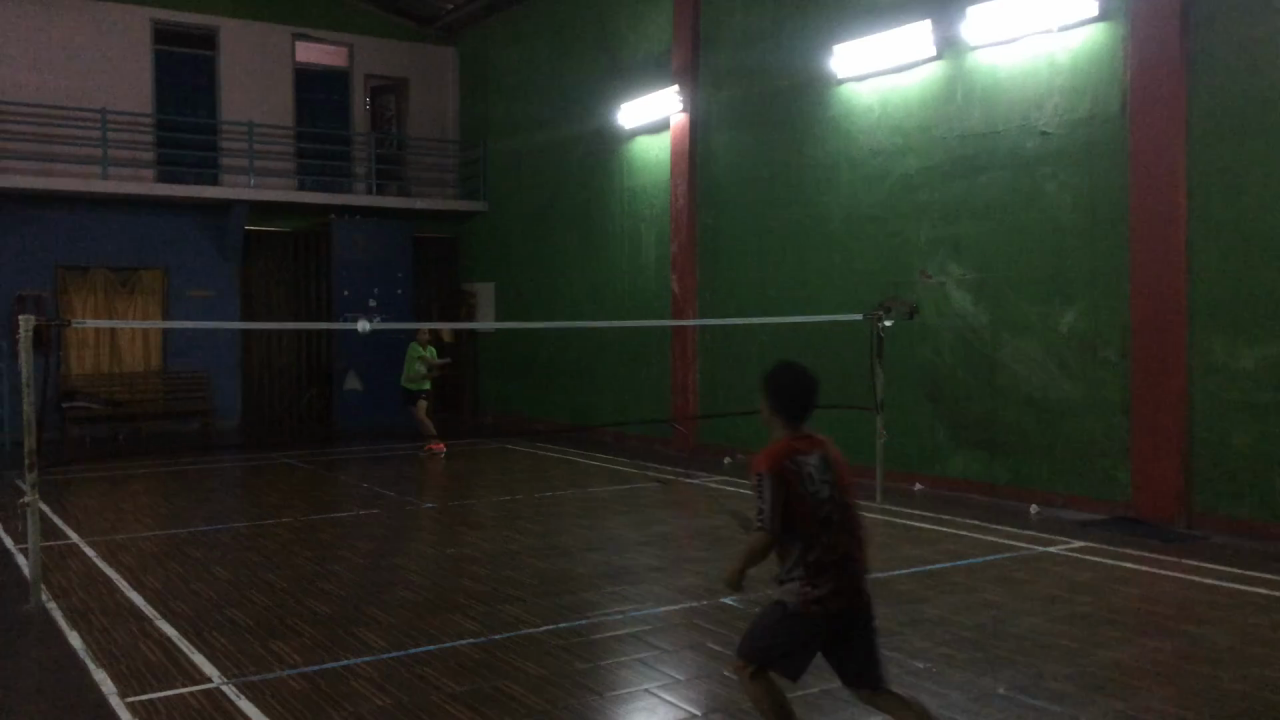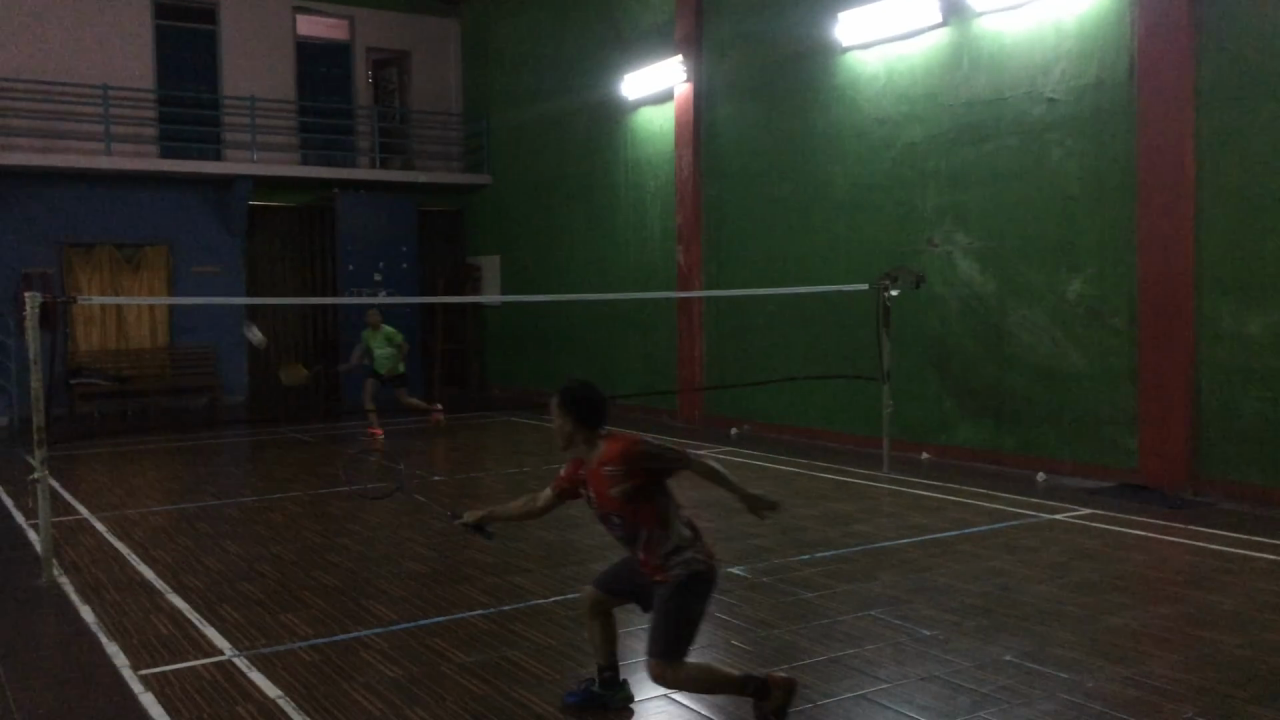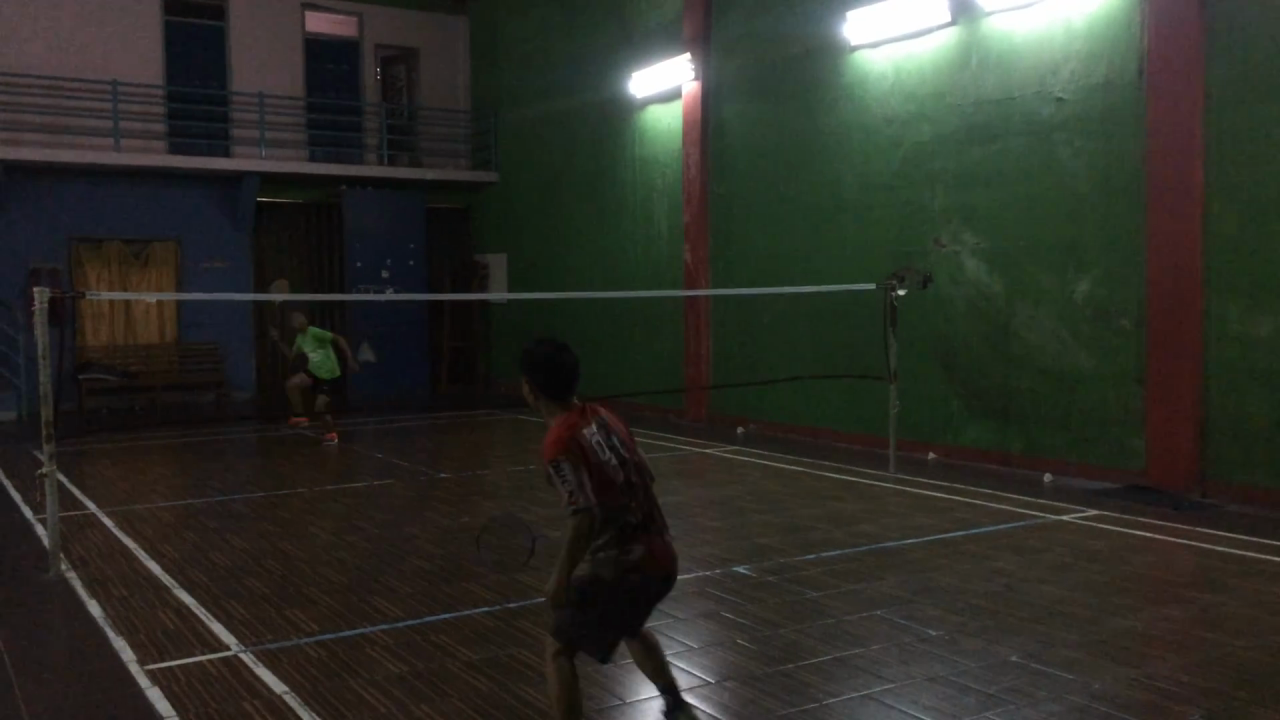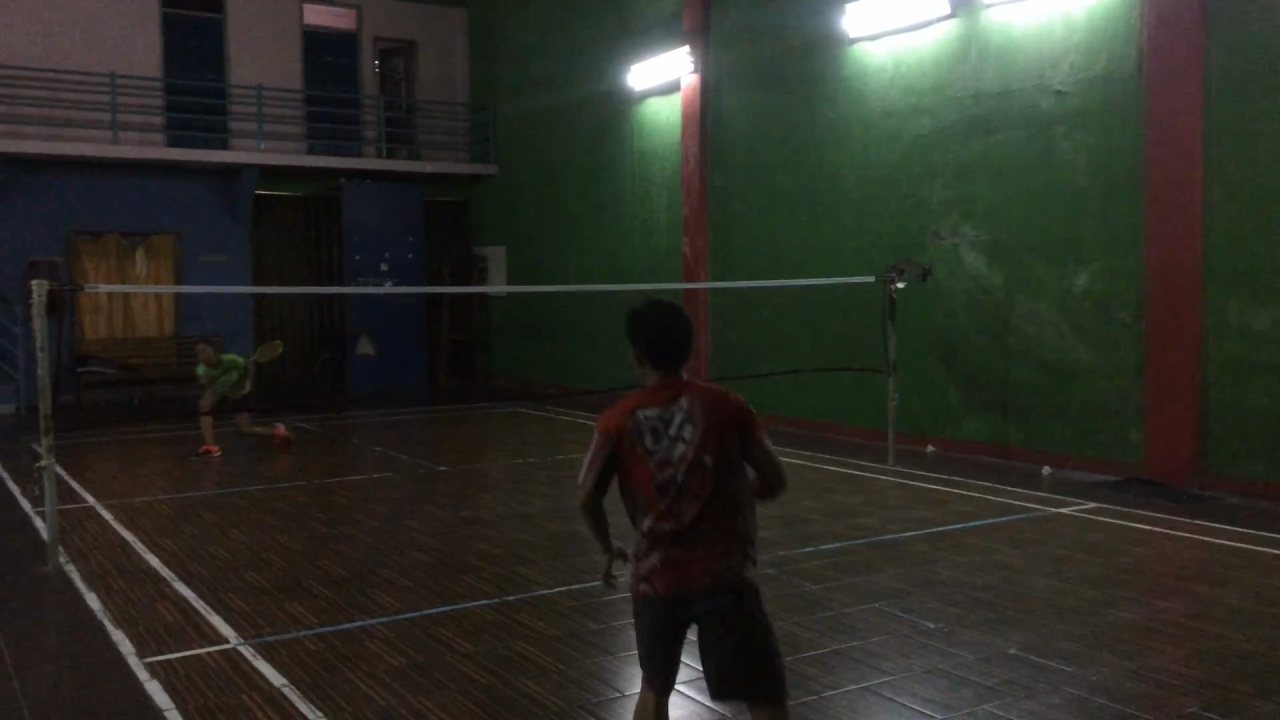
dt=0.5s
person 1, frame 1
left shoulder: (771, 462)
right shoulder: (830, 455)
left elbow: (766, 537)
left wrist: (739, 569)
left hip: (806, 598)
right hip: (850, 594)
left knee: (748, 667)
person 1, frame 2
left shoulder: (625, 451)
right shoulder: (580, 468)
left elbow: (691, 461)
right elbow: (540, 502)
left wrist: (746, 496)
right wrist: (486, 515)
left hip: (684, 569)
right hip: (647, 562)
left knee: (664, 671)
right knee: (594, 600)
left ankle: (771, 688)
right ankle: (610, 685)
person 1, frame 3
left shoulder: (558, 444)
right shoulder: (603, 421)
left elbow: (587, 516)
left wrist: (561, 576)
left hip: (617, 567)
right hip: (660, 559)
left knee: (559, 652)
right knee: (630, 628)
person 1, frame 4
left shoulder: (618, 421)
right shoulder: (727, 407)
left elbow: (587, 497)
right elbow: (774, 481)
left wrist: (608, 549)
left hip: (655, 579)
right hip: (723, 576)
left knee: (654, 686)
